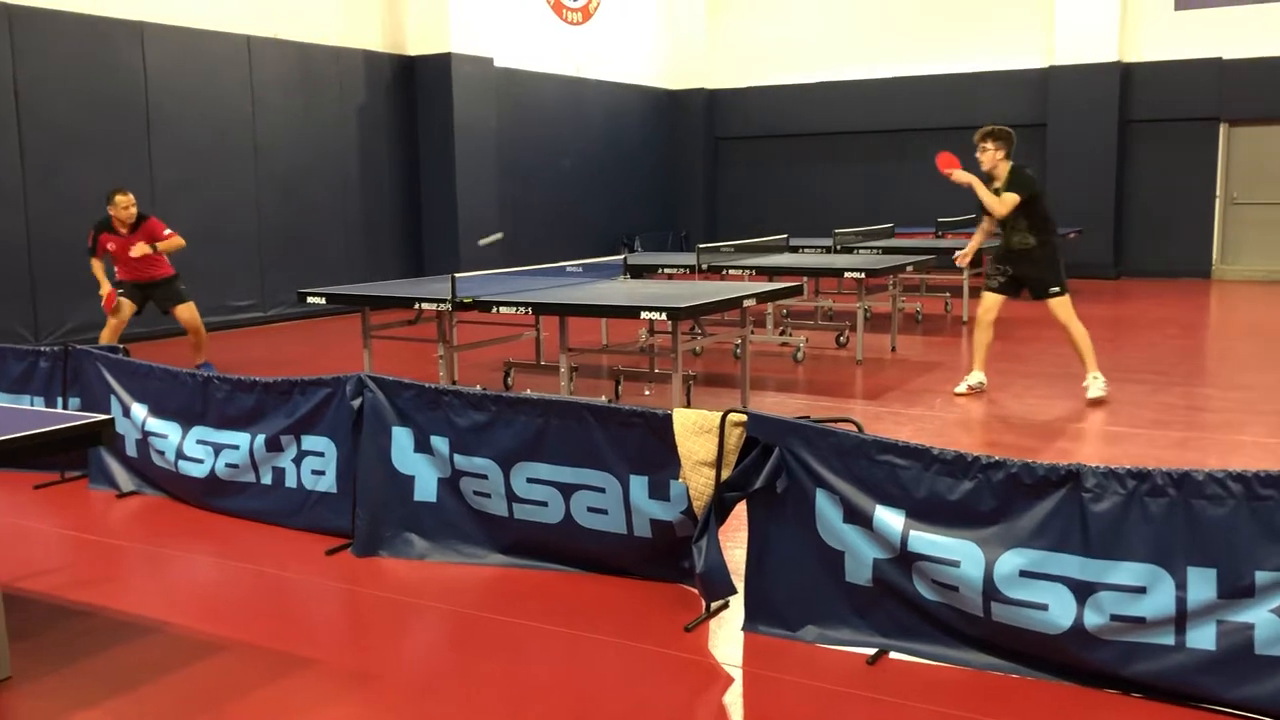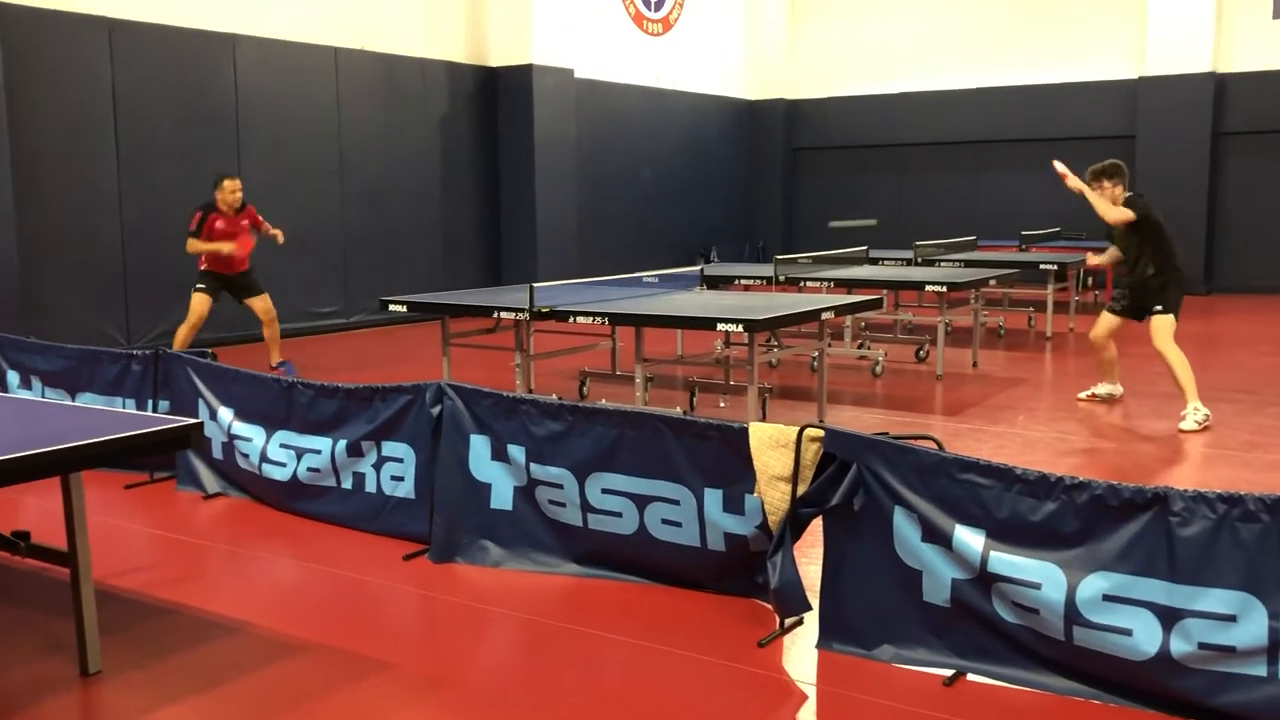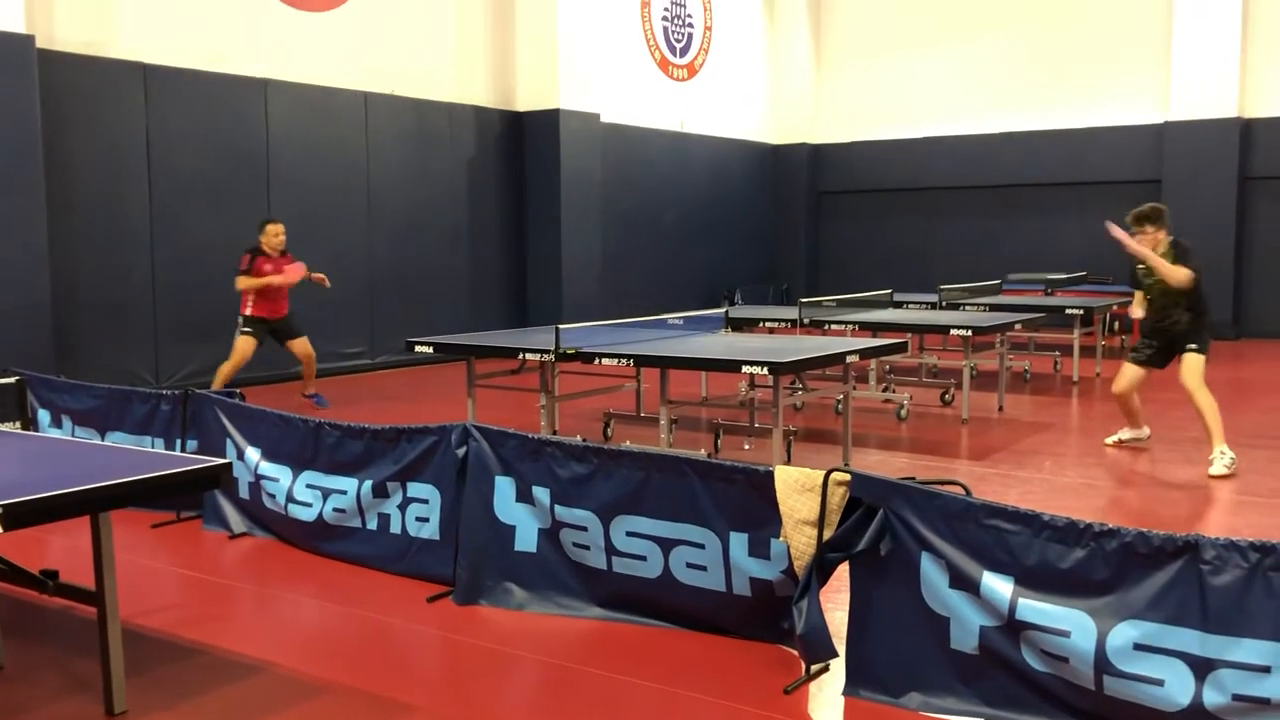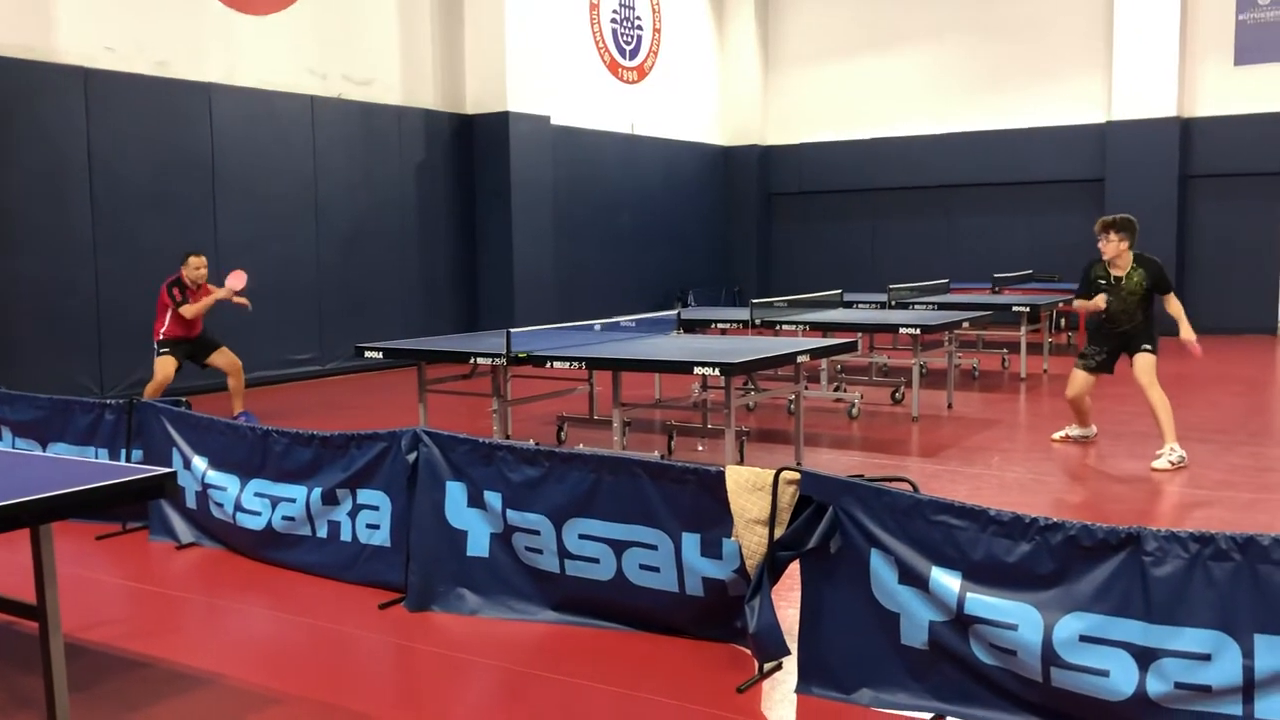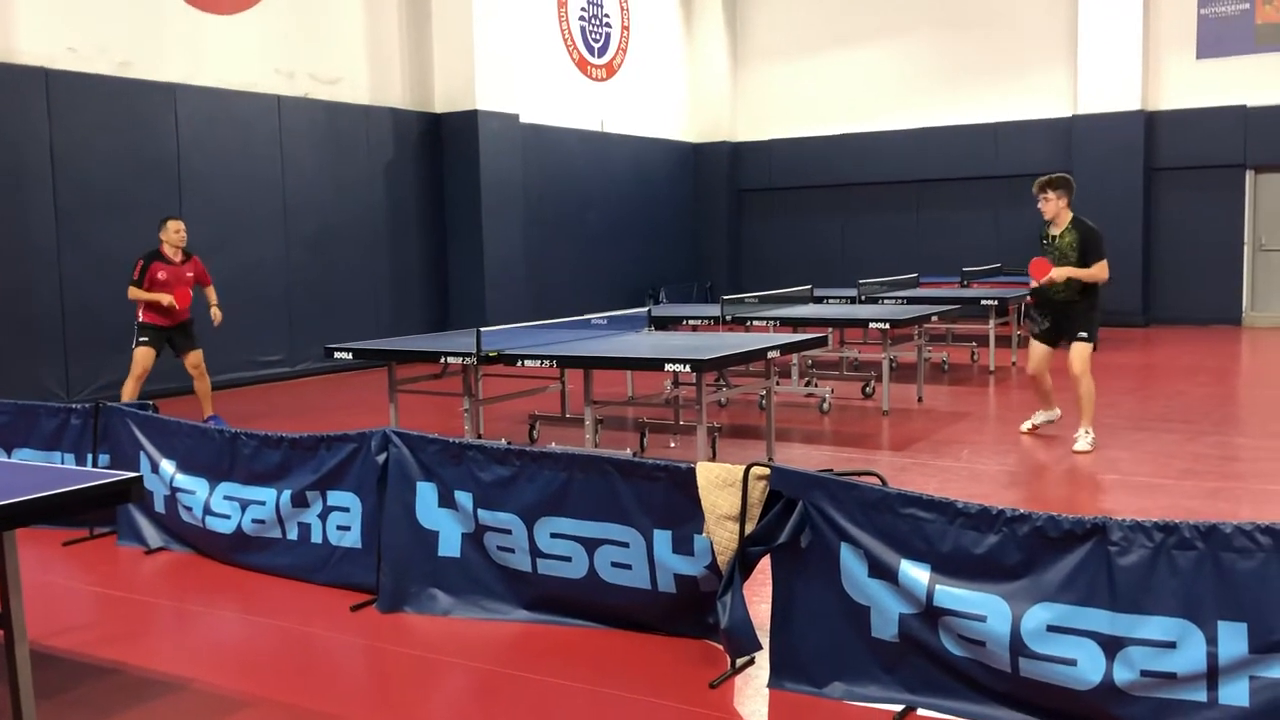
dt=1s
person 1, frame 1
left shoulder: (1021, 177)
right shoulder: (989, 183)
left elbow: (1000, 210)
left wrist: (972, 182)
right wrist: (971, 247)
left hip: (1040, 254)
right hip: (1010, 254)
left knee: (1065, 316)
right knee: (984, 314)
left ankle: (1094, 376)
right ankle: (977, 376)
person 1, frame 2
left shoulder: (1138, 204)
right shoulder: (1118, 212)
left elbow: (1111, 217)
left wrist: (1083, 188)
right wrist: (1099, 259)
left hip: (1164, 282)
right hip: (1136, 282)
left knee: (1162, 342)
right knee: (1099, 335)
left ankle: (1196, 408)
right ankle: (1111, 386)
person 1, frame 3
left shoulder: (1181, 250)
right shoulder: (1140, 262)
left elbow: (1182, 280)
left wrist: (1143, 250)
right wrist: (1137, 309)
left hip: (1191, 328)
right hip: (1158, 330)
left knee: (1191, 383)
right knee: (1121, 388)
left ankle: (1223, 453)
right ankle: (1137, 430)
person 1, frame 4
left shoulder: (1149, 267)
right shoulder: (1093, 269)
left elbow: (1170, 299)
right elbow: (1078, 304)
left wrist: (1183, 325)
right wrist: (1091, 305)
left hip: (1139, 330)
right hip: (1103, 332)
left knee: (1146, 381)
right knee: (1073, 393)
left ankle: (1174, 450)
right ankle: (1084, 429)
person 1, frame 5
left shoulder: (1086, 232)
right shoulder: (1046, 230)
left elbow: (1102, 274)
left wrist: (1068, 272)
left hip: (1081, 307)
right hip: (1049, 305)
left knee: (1078, 370)
right knee: (1033, 369)
left ankle: (1086, 430)
right ankle: (1048, 411)
person 2, frame 1
left shoulder: (147, 222)
right shoulder: (100, 231)
left elbow: (179, 242)
right elbow: (95, 260)
left wrist: (152, 247)
right wrist: (104, 283)
left hip: (163, 279)
right hip: (130, 282)
left knee: (194, 324)
right knee: (115, 322)
left ankle: (202, 363)
person 2, frame 2
left shoulder: (245, 210)
right shoulder: (204, 213)
left elbow: (262, 226)
right elbow: (191, 246)
left wrist: (273, 231)
right wrist: (221, 247)
left hip: (240, 273)
right hip: (212, 273)
left knee: (269, 315)
right knee: (195, 318)
left ankle: (278, 364)
person 2, frame 3
left shoulder: (285, 256)
right shoulder: (253, 256)
right elbow: (241, 284)
left wrist: (312, 276)
right wrist: (271, 280)
left hip: (281, 317)
right hip: (254, 316)
left knee: (308, 356)
right knee: (238, 359)
left ankle: (310, 392)
person 2, frame 4
left shoulder: (199, 282)
right shoulder: (173, 286)
right elbow: (189, 313)
left wrist: (231, 297)
right wrist: (218, 296)
left hip: (196, 336)
right hip: (170, 339)
left knee: (235, 366)
right knee: (162, 378)
left ankle: (239, 413)
person 2, frame 5
left shoulder: (192, 261)
right shoulder: (148, 261)
left elbow: (207, 285)
right elbow: (132, 292)
left wrist: (214, 305)
right wrist: (160, 296)
left hip: (180, 324)
right hip: (150, 324)
left knee: (198, 369)
right knee: (139, 370)
left ankle: (209, 416)
